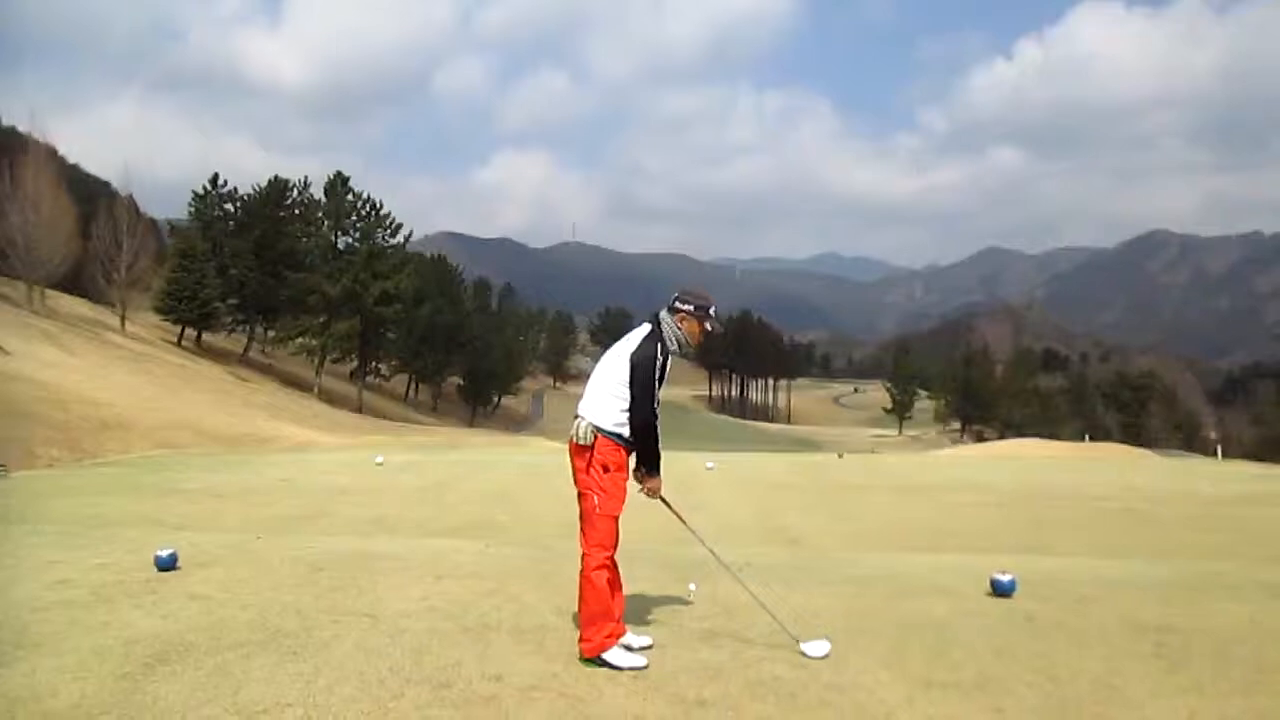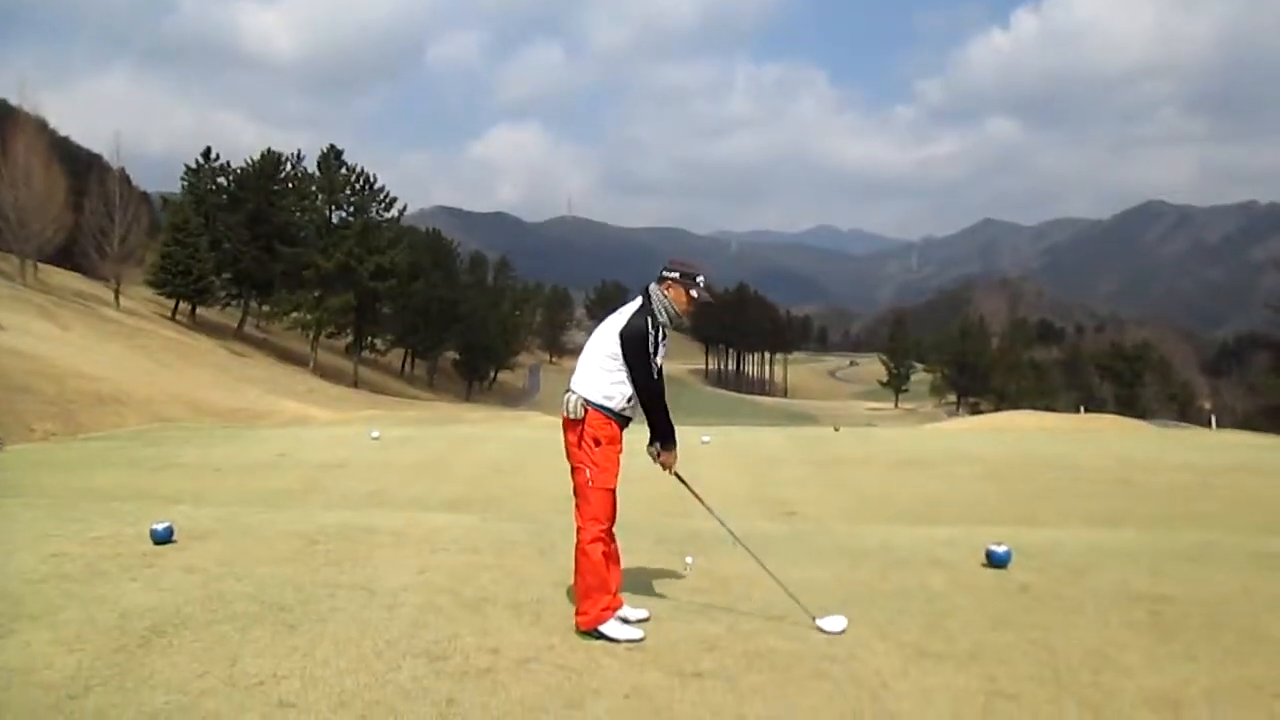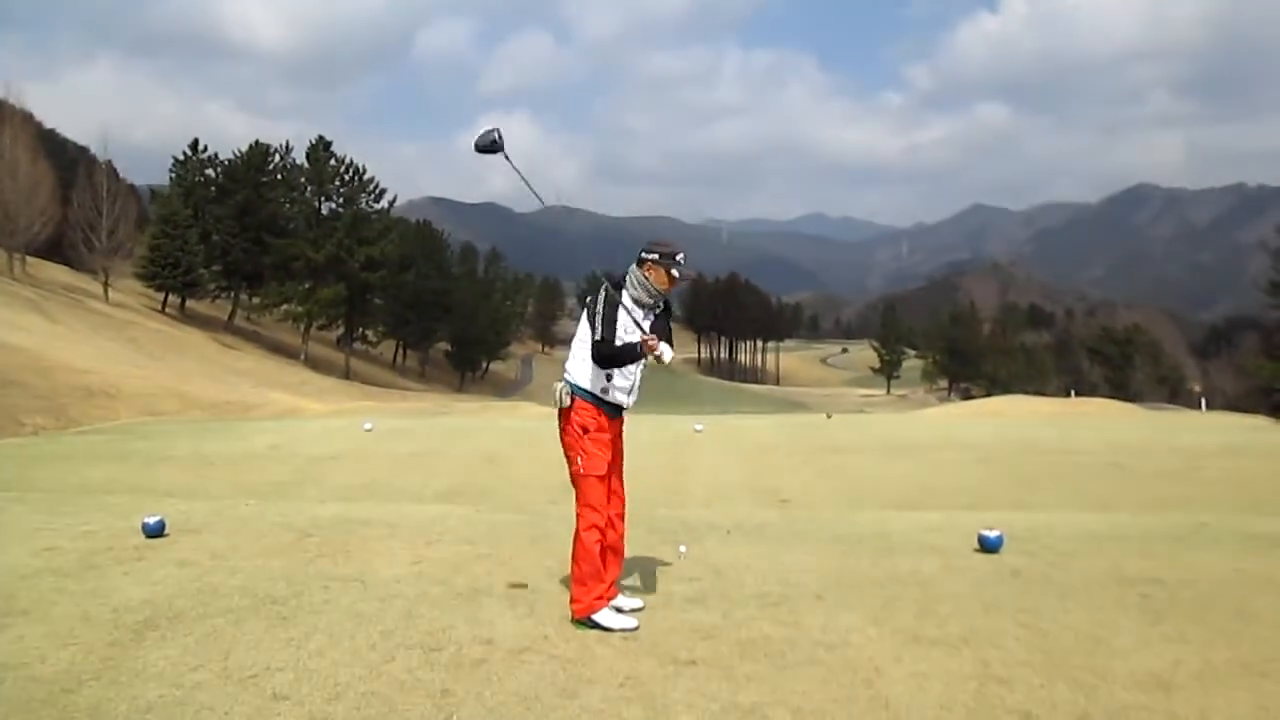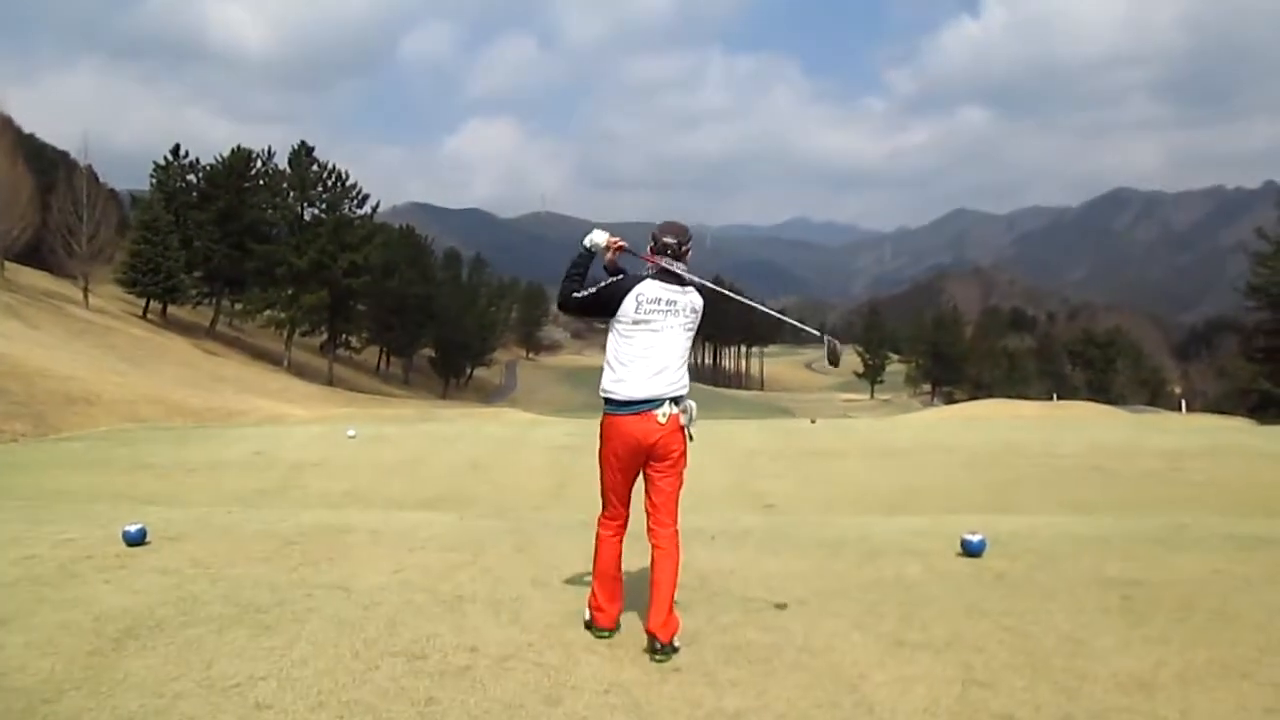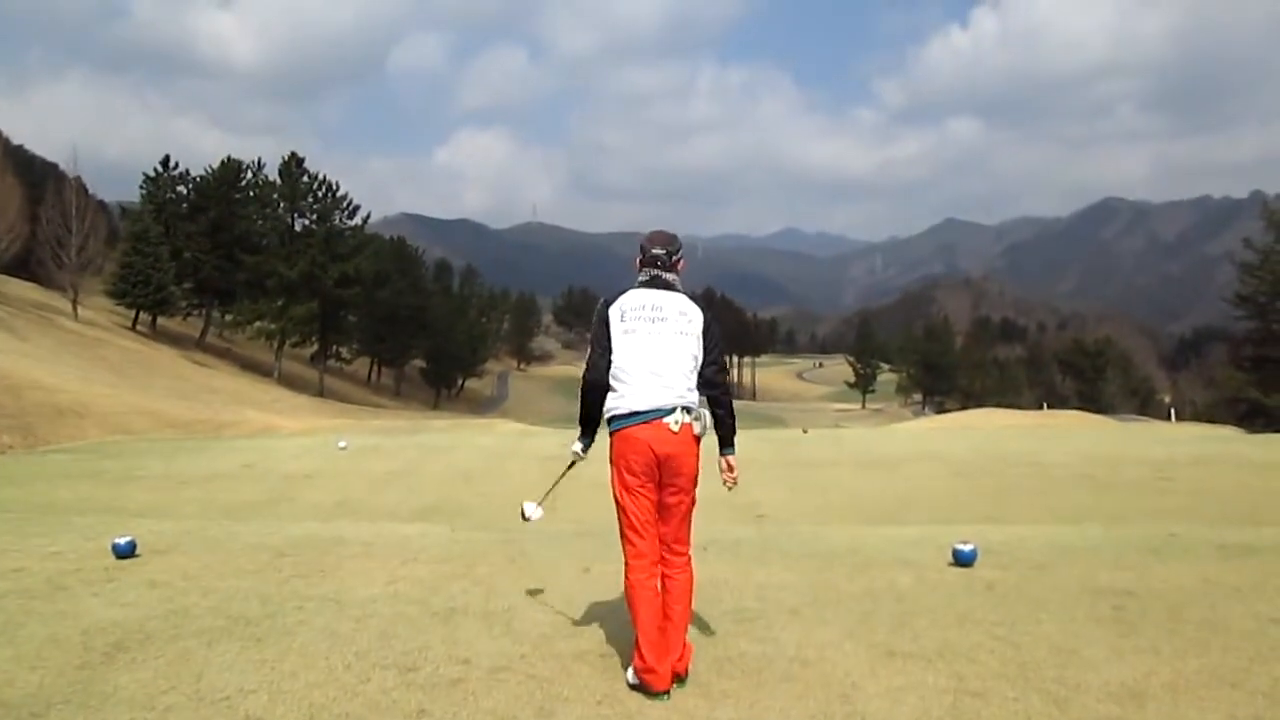
dt=1s
person 1, frame 1
left shoulder: (651, 342)
right shoulder: (651, 349)
left elbow: (642, 412)
right elbow: (642, 415)
left wrist: (644, 464)
right wrist: (652, 470)
left hip: (606, 448)
right hip: (600, 448)
left knee: (606, 544)
right knee: (598, 545)
left ankle: (611, 628)
right ankle: (597, 642)
person 1, frame 2
left shoulder: (651, 322)
right shoulder: (640, 324)
left elbow: (651, 387)
right elbow: (647, 390)
left wrist: (657, 438)
right wrist: (668, 442)
left hip: (604, 423)
right hip: (592, 423)
left knee: (605, 518)
right knee: (594, 519)
left ankle: (608, 601)
right ankle: (594, 615)
person 1, frame 3
left shoulder: (657, 311)
right shoulder: (609, 297)
left elbow: (664, 344)
right elbow: (603, 355)
left wrist: (661, 350)
right wrist: (639, 348)
left hip: (611, 416)
right hip: (584, 412)
left knee: (613, 509)
right knee: (593, 510)
left ankle: (605, 591)
right ankle: (587, 603)
person 1, frame 4
left shoulder: (627, 290)
right shoulder: (695, 300)
left elbow: (567, 300)
left wrist: (591, 249)
right wrist: (614, 267)
left hip: (622, 420)
right hip: (669, 421)
left knee: (612, 518)
right knee: (664, 528)
left ankle: (603, 613)
right ankle: (662, 633)
person 1, frame 5
left shoulder: (614, 308)
right shoulder: (696, 313)
left elbow: (595, 377)
right elbow: (716, 382)
left wrist: (585, 435)
right wrist: (727, 447)
left hip: (631, 435)
right hip: (682, 434)
left knee: (640, 555)
right knee: (676, 552)
left ankle: (652, 671)
right ankle: (675, 660)
